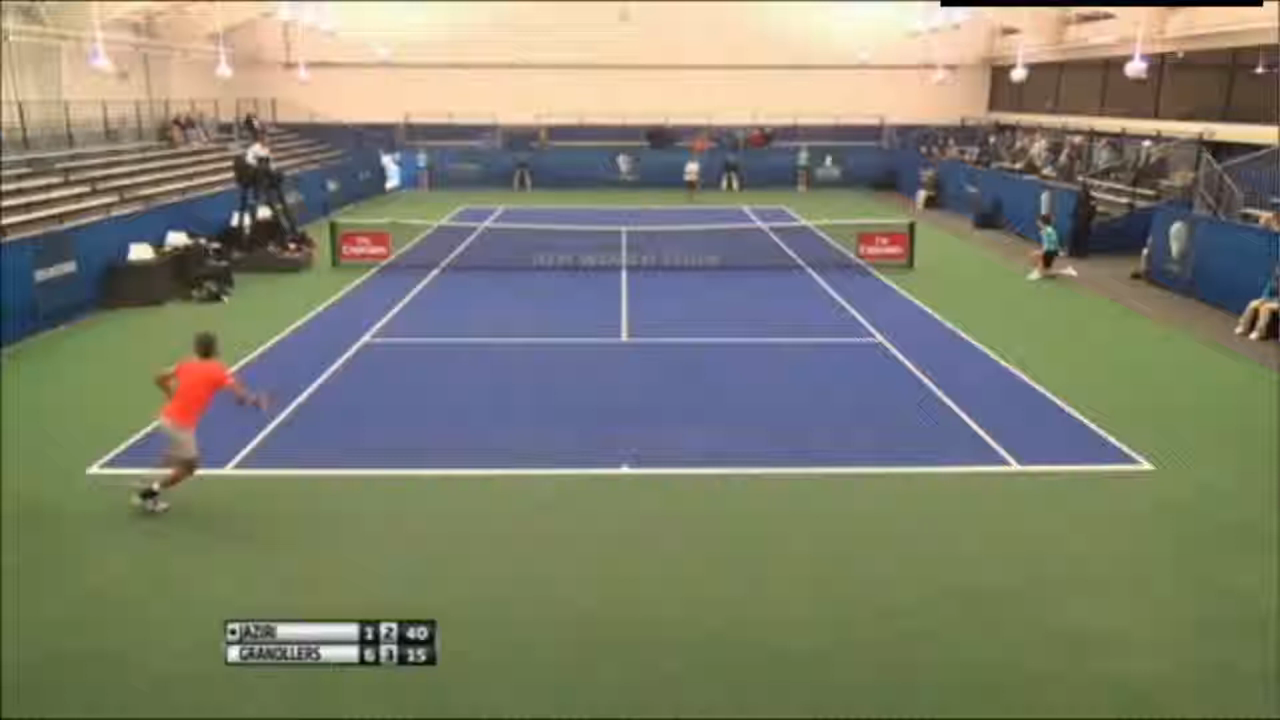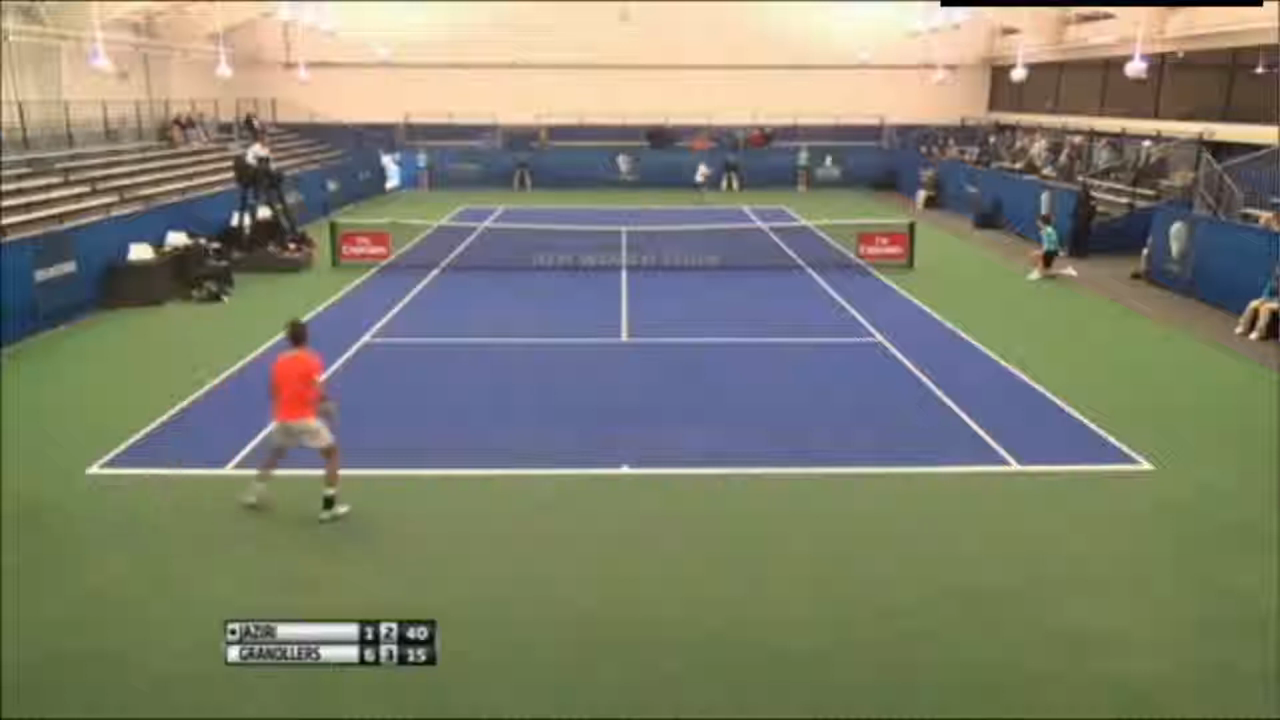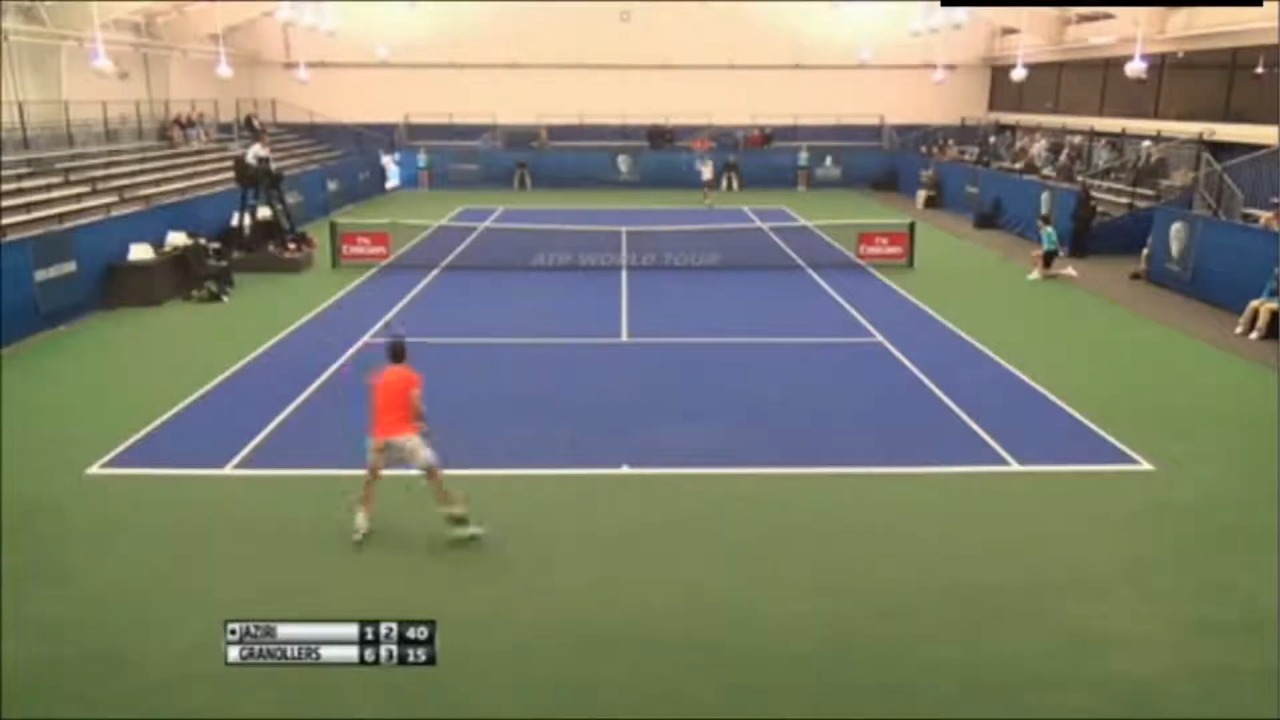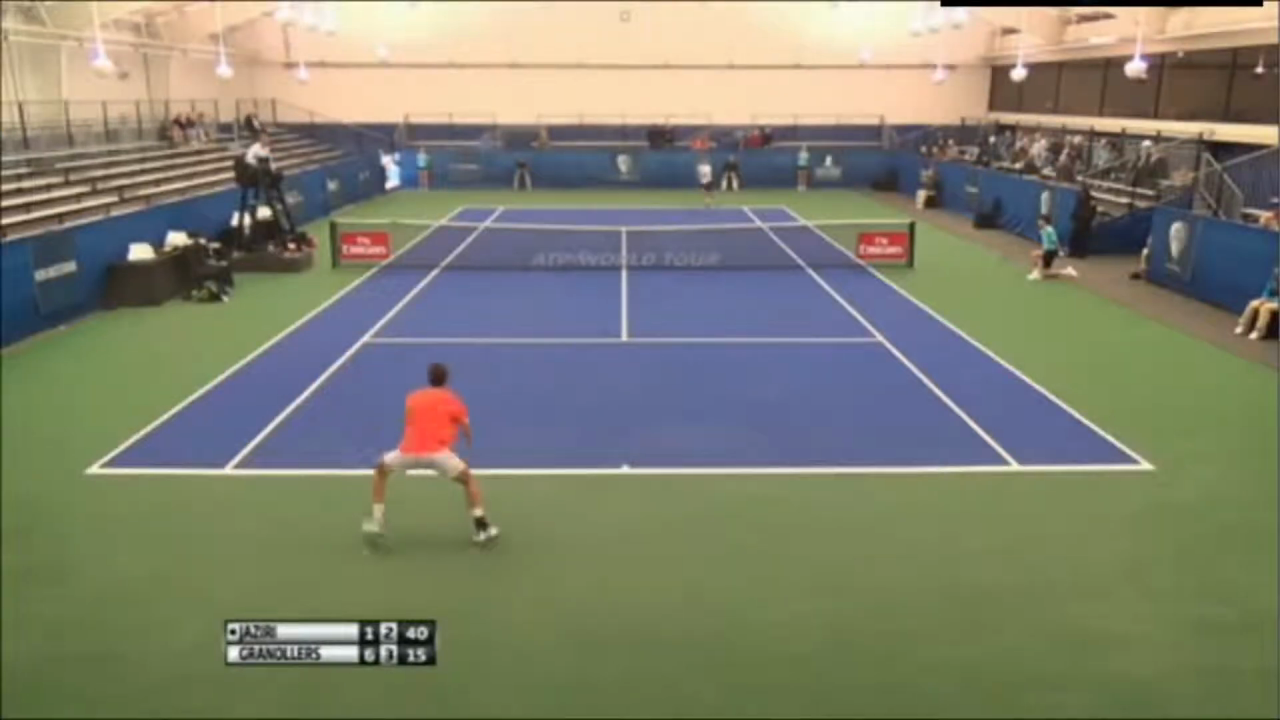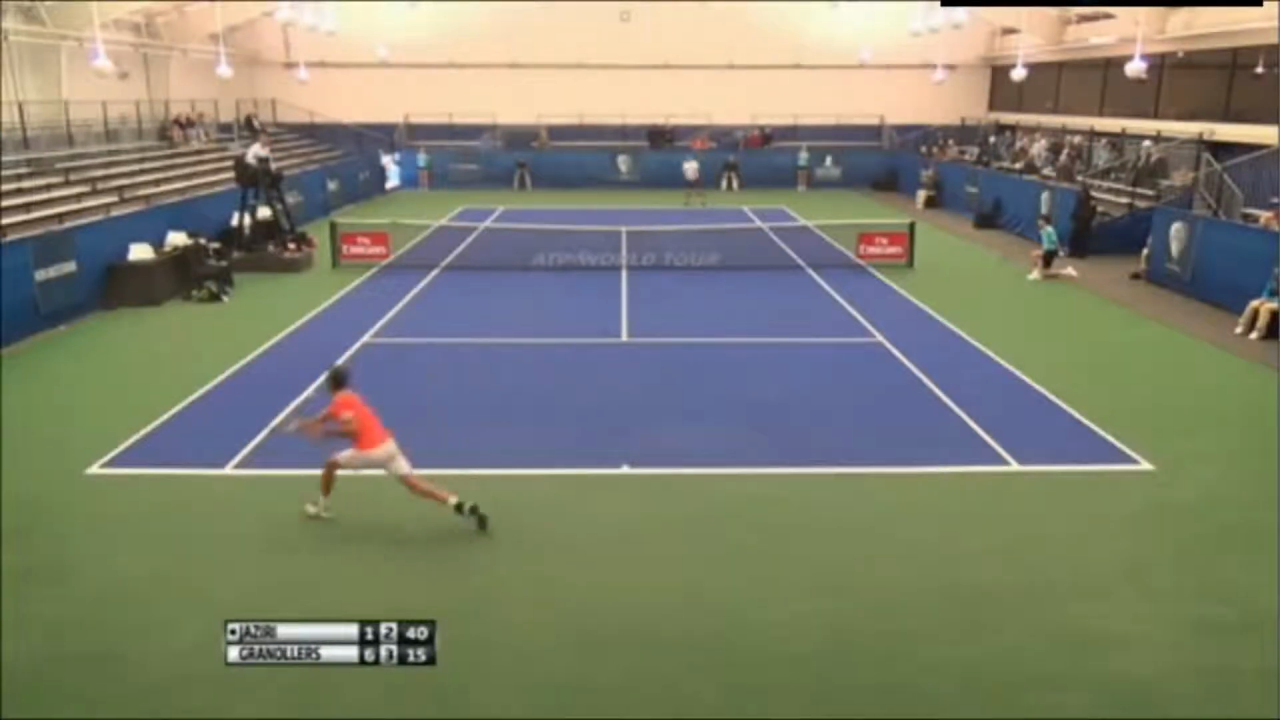
dt=0.4s
person 1, frame 1
left shoulder: (186, 365)
right shoulder: (217, 371)
left elbow: (159, 379)
right elbow: (240, 394)
right wrist: (256, 399)
left hip: (169, 419)
right hip: (180, 425)
right knee: (188, 468)
right ankle: (148, 494)
person 1, frame 2
left shoulder: (279, 362)
right shoulder: (313, 360)
left elbow: (274, 393)
right elbow: (319, 394)
right wrist: (326, 406)
left hip: (283, 419)
right hip: (306, 420)
left knee: (274, 454)
right knee: (332, 454)
left ankle: (254, 494)
right ankle: (329, 506)
person 1, frame 3
left shoulder: (377, 379)
right shoulder: (410, 377)
right elbow: (416, 408)
right wrist: (421, 424)
left hip: (379, 437)
right hip: (403, 435)
left knee: (372, 476)
right knee: (433, 476)
left ankle: (361, 526)
right ankle: (459, 523)
person 1, frame 4
left shoulder: (414, 398)
right shoulder: (455, 402)
right elbow: (468, 435)
left hip: (410, 452)
right hip: (437, 453)
left knee: (381, 469)
right knee: (468, 479)
left ankle: (376, 521)
right ankle: (481, 527)
person 1, frame 5
left shoulder: (340, 401)
right shoulder: (349, 397)
left elbow: (353, 429)
right elbow: (329, 415)
left wrist: (325, 431)
right wrist: (308, 423)
left hip: (370, 452)
right hip: (388, 445)
left knee: (331, 464)
right knee: (416, 485)
left ankle: (321, 506)
right ankle: (464, 507)
